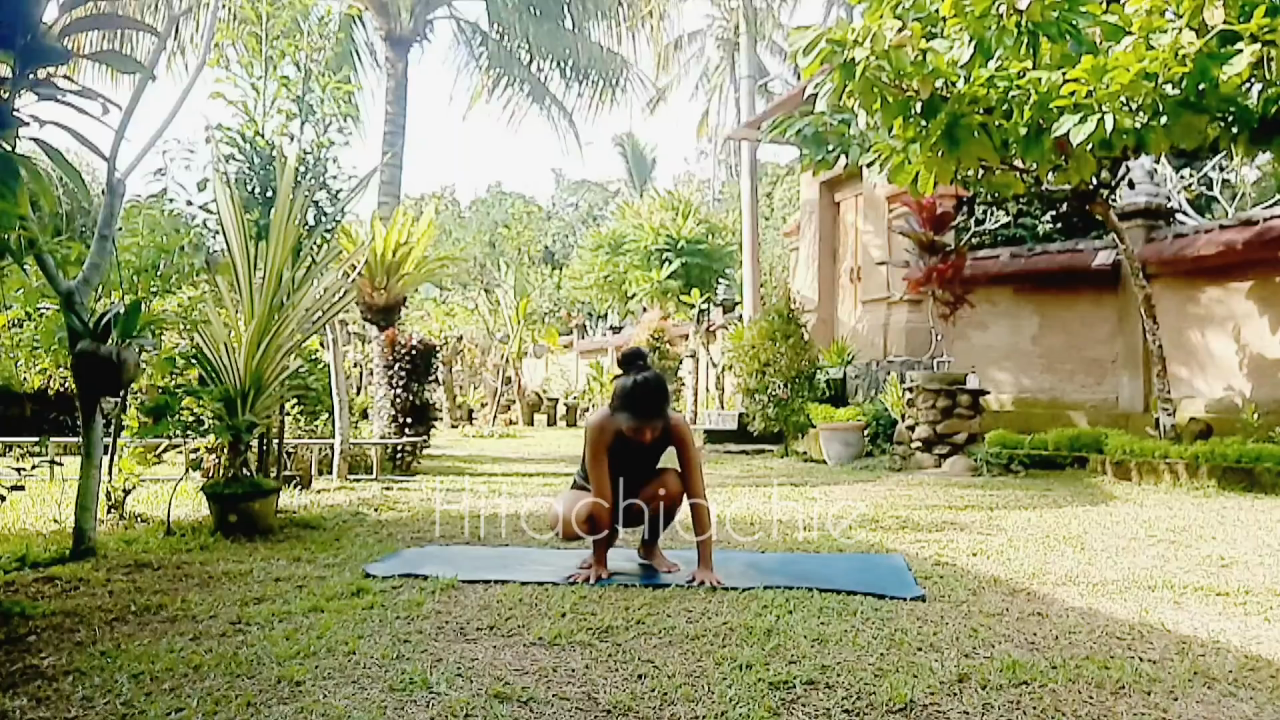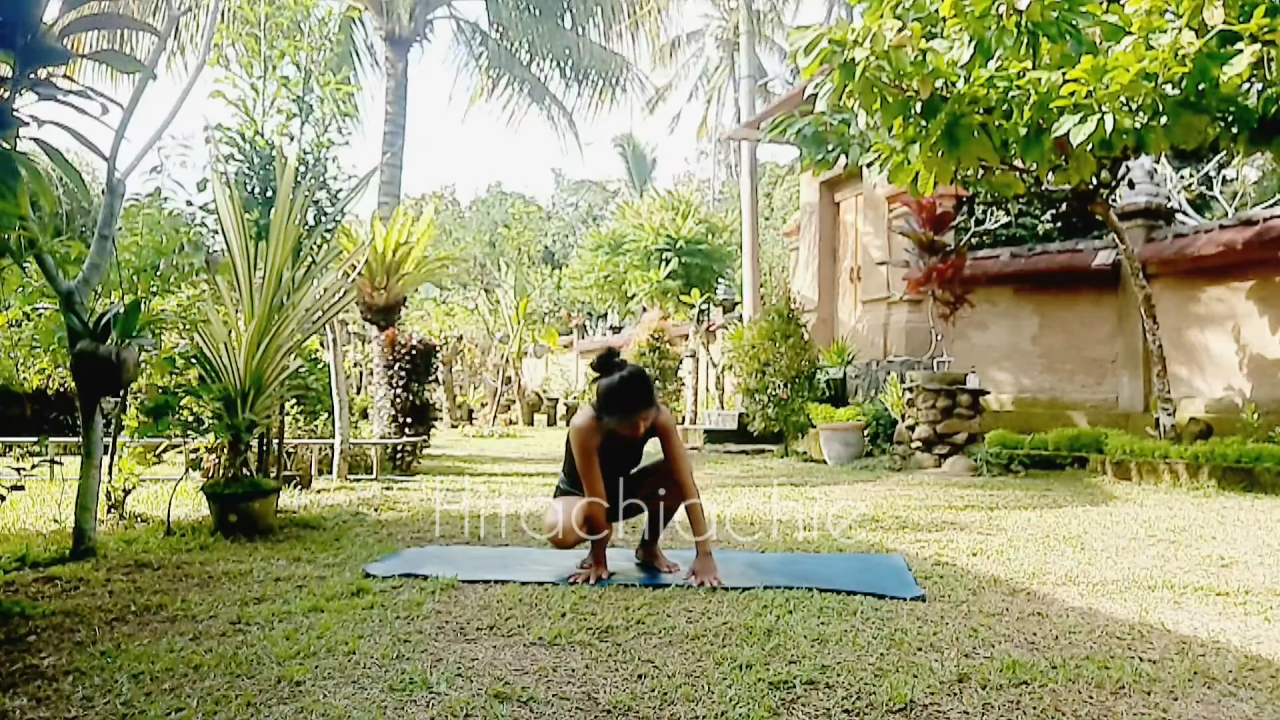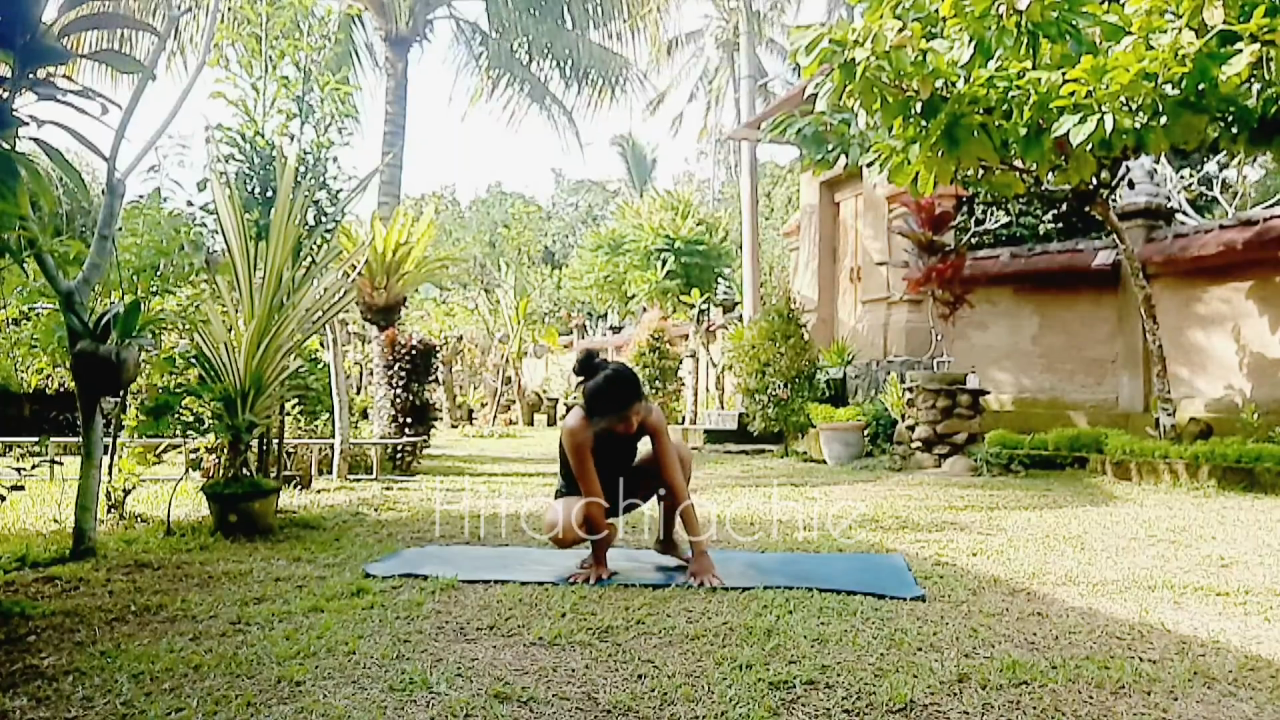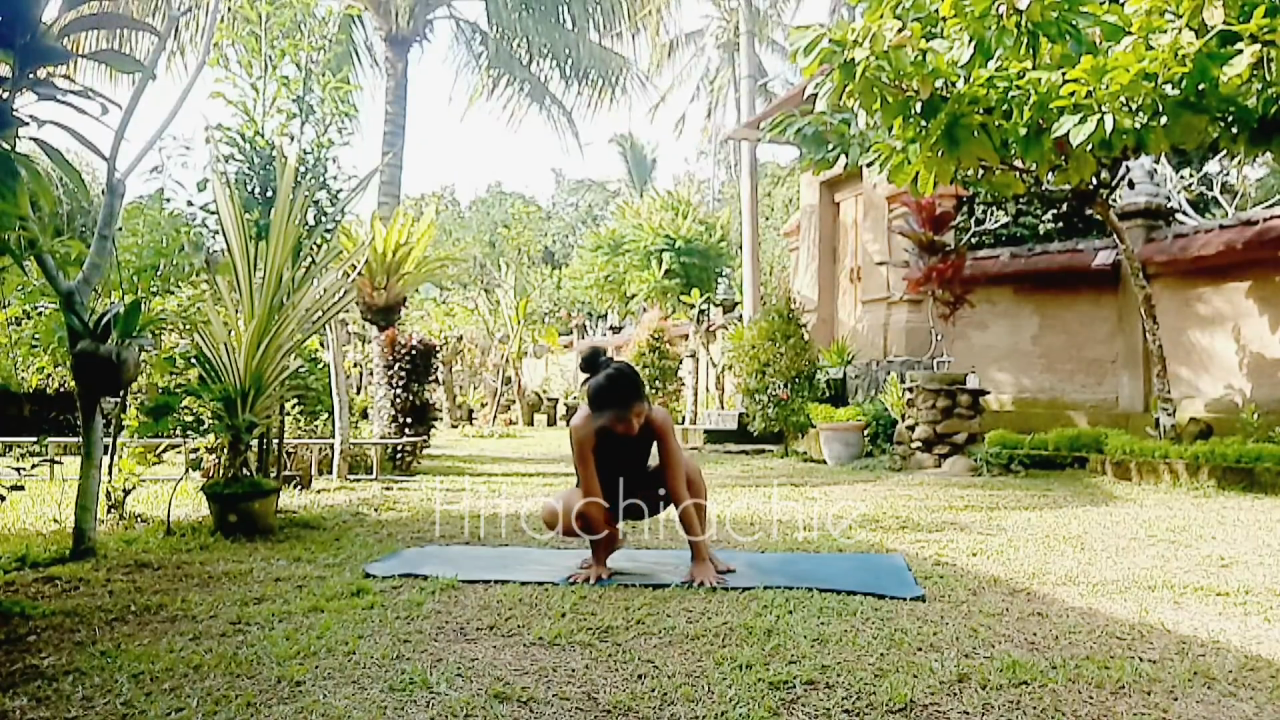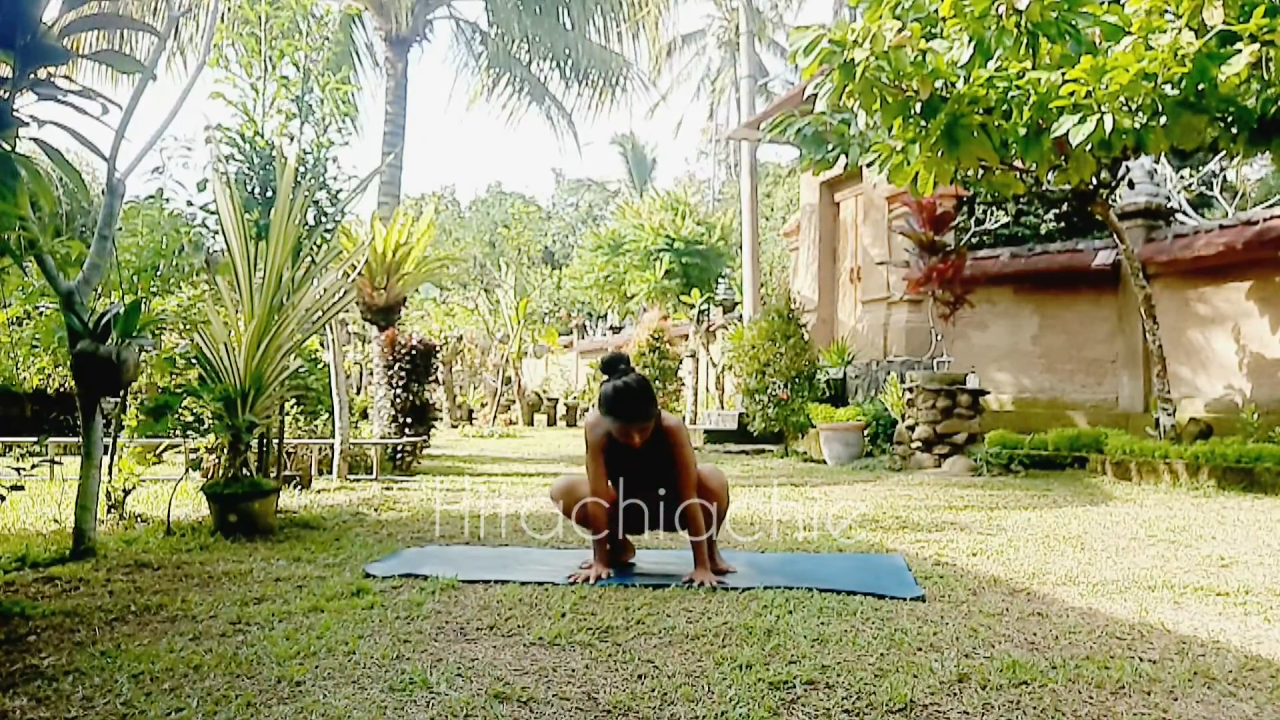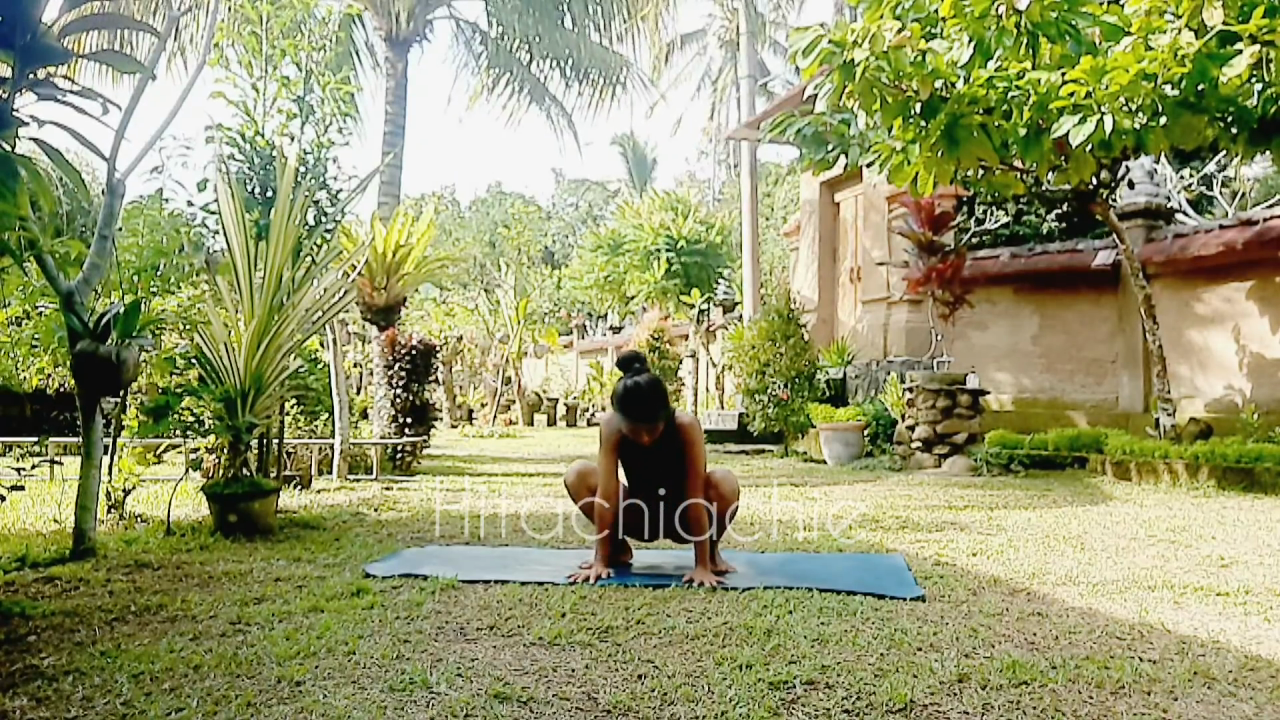
dt=0.4s
person 1, frame 1
left shoulder: (676, 426)
right shoulder: (600, 425)
left elbow: (697, 495)
right elbow: (601, 500)
left wrist: (705, 565)
right wrist: (599, 561)
left hip: (636, 498)
right hip: (592, 494)
left knee: (673, 484)
right knee: (562, 522)
left ankle: (650, 547)
right ankle: (606, 538)
person 1, frame 2
left shoulder: (660, 418)
right shoulder: (585, 426)
left elbow: (686, 483)
right elbow: (595, 501)
left wrist: (704, 554)
right wrist: (598, 563)
left hip: (621, 490)
right hip: (578, 494)
left knee: (674, 473)
right knee: (560, 534)
left ankle: (649, 547)
right ankle: (601, 536)
person 1, frame 3
left shoulder: (650, 416)
right shoulder: (577, 428)
left elbow: (676, 483)
right elbow: (594, 501)
left wrist: (699, 552)
right wrist: (599, 562)
left hip: (623, 487)
right hip: (580, 496)
left knee: (680, 452)
right knee: (559, 530)
left ankle: (667, 539)
right ankle: (605, 534)
person 1, frame 4
left shoulder: (657, 419)
right shoulder: (583, 427)
left elbow: (680, 493)
right elbow: (592, 501)
left wrist: (700, 561)
right wrist: (598, 561)
left hip: (643, 494)
right hip: (603, 499)
left knee: (687, 467)
right knee: (554, 514)
left ankle: (703, 553)
right ankle: (608, 539)
person 1, frame 5
left shoulder: (671, 427)
right shoulder: (596, 427)
left elbow: (689, 497)
right elbow: (598, 498)
left wrist: (701, 566)
right wrist: (599, 560)
left hip: (671, 506)
right hip: (628, 510)
left knee: (713, 480)
right knee: (563, 490)
left ankle: (710, 551)
right ankle: (618, 545)
person 1, frame 6
left shoulder: (686, 426)
right shoulder: (611, 425)
left elbow: (696, 496)
right elbow: (606, 495)
left wrist: (702, 566)
right wrist: (600, 560)
left hip: (682, 517)
right hip: (641, 517)
left knee: (724, 484)
right knee: (577, 475)
left ankle: (711, 552)
right ankle: (617, 548)
